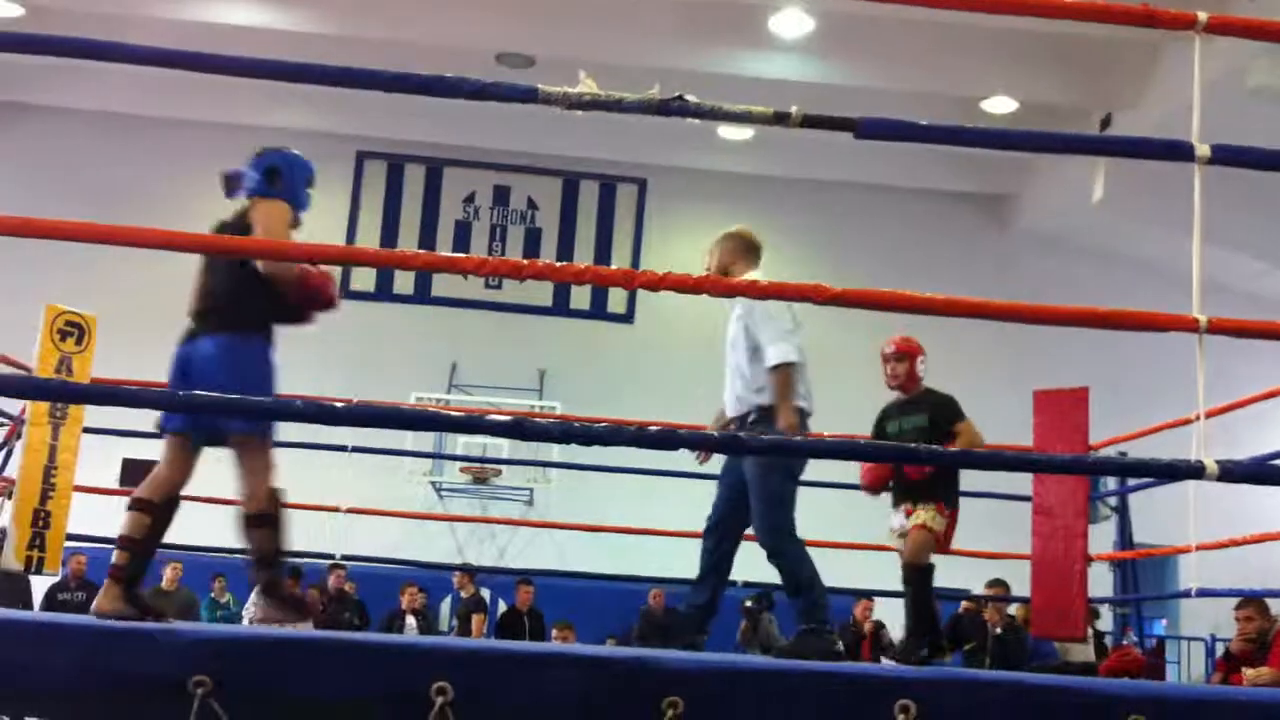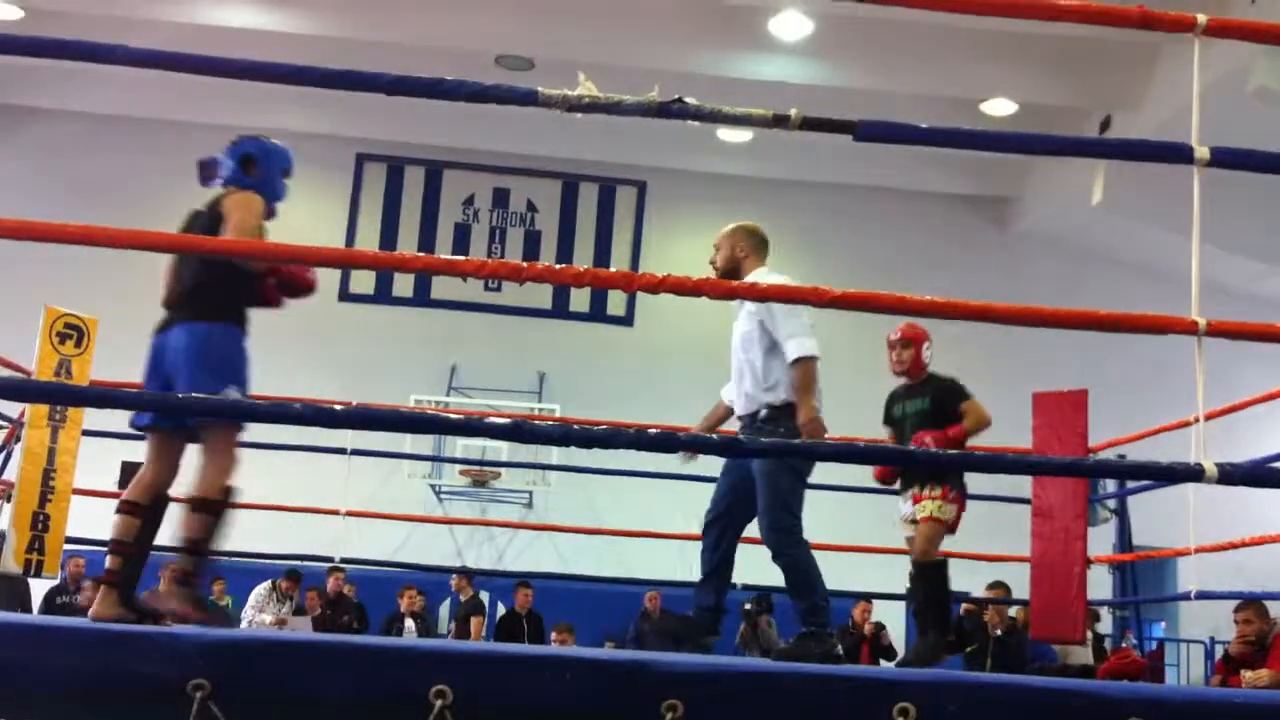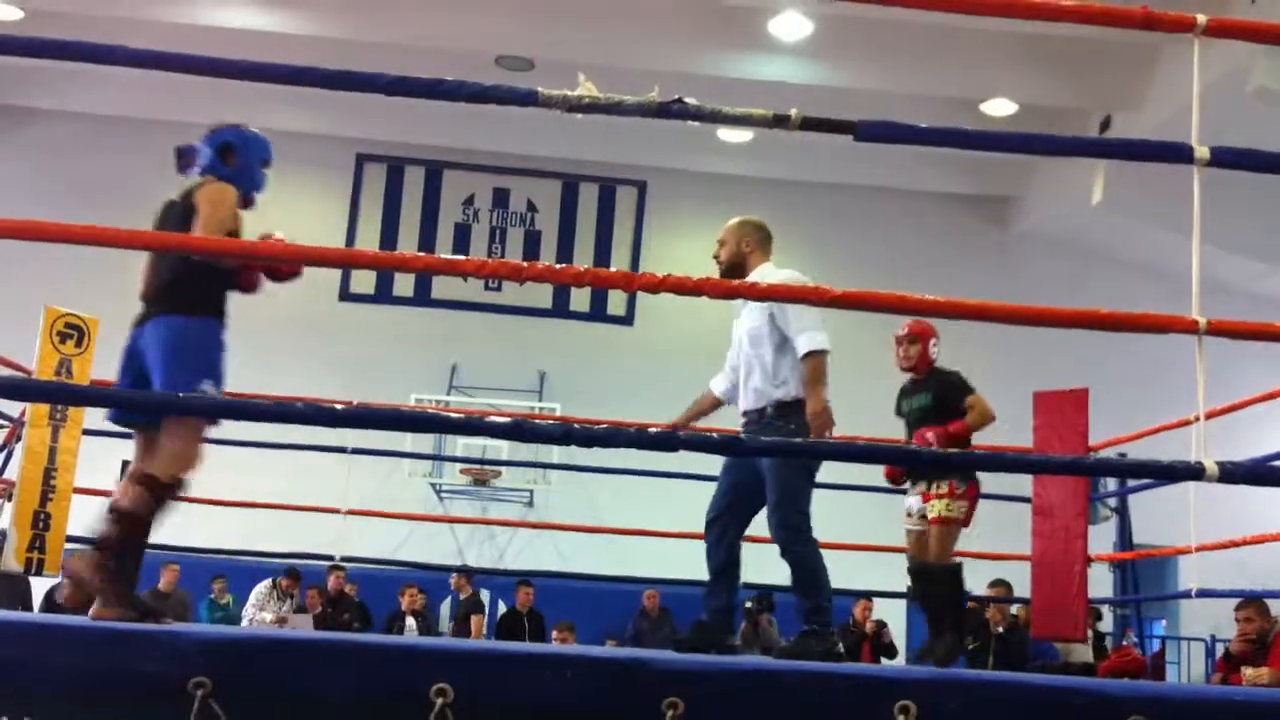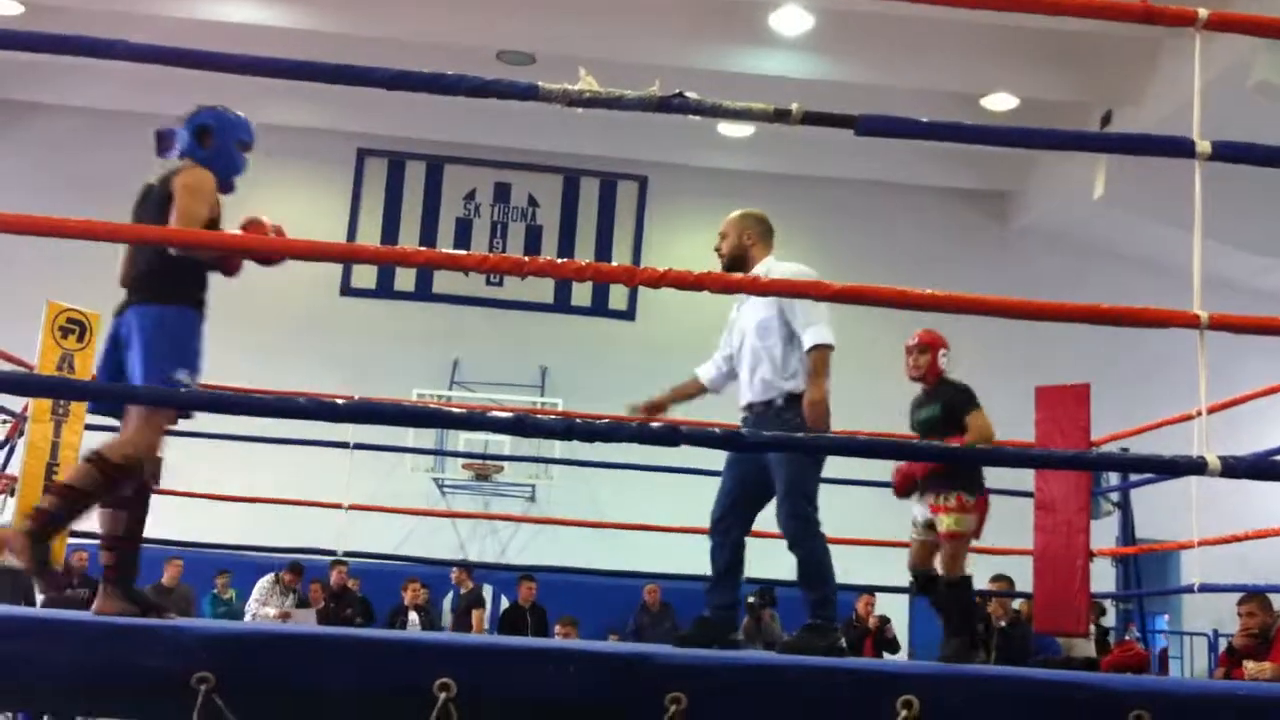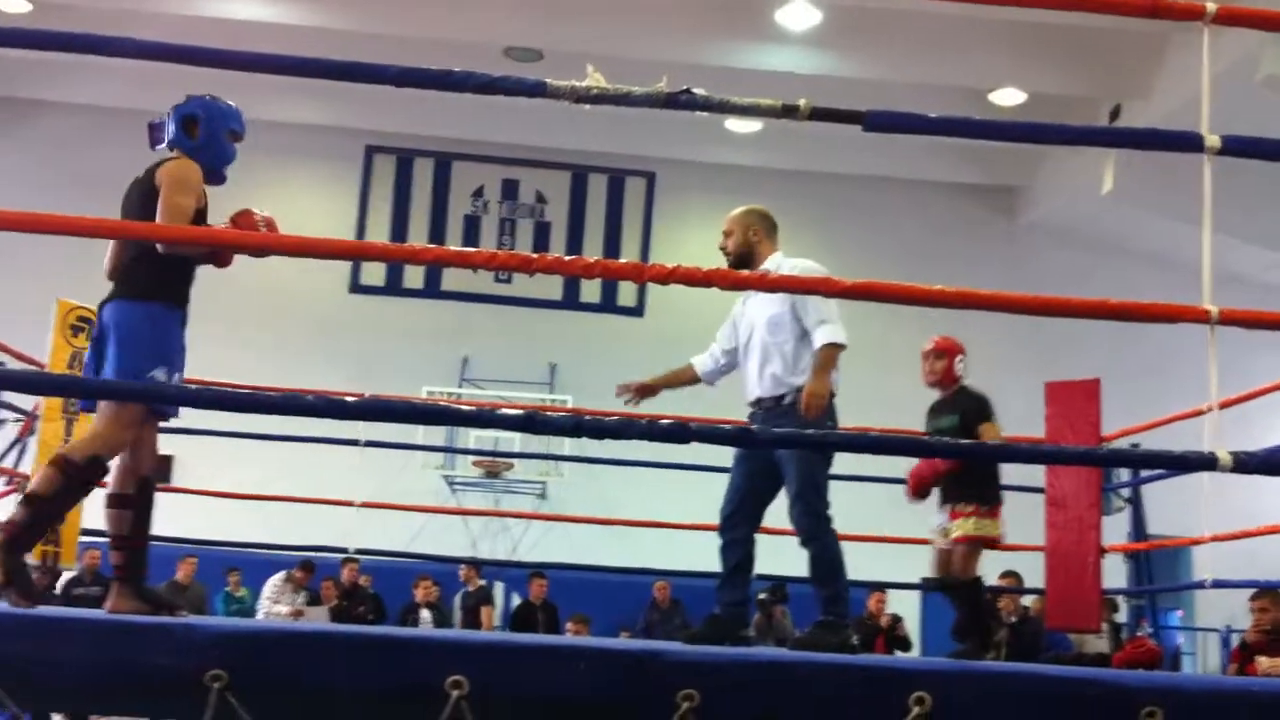
dt=0.1s
person 1, frame 1
left shoulder: (222, 230)
right shoulder: (275, 210)
right elbow: (270, 263)
left wrist: (284, 306)
right wrist: (311, 281)
left hip: (197, 345)
right hip: (240, 346)
left knee: (171, 469)
right knee: (257, 469)
left ankle: (118, 588)
right ankle: (274, 592)
person 1, frame 2
left shoulder: (198, 218)
right shoulder: (246, 201)
right elbow: (237, 246)
left wrist: (252, 291)
right wrist: (283, 270)
left hip: (172, 334)
right hip: (212, 333)
left knee: (159, 466)
right knee: (218, 459)
left ankle: (114, 592)
right ankle: (185, 585)
person 1, frame 3
left shoulder: (173, 208)
right shoulder: (220, 192)
right elbow: (204, 245)
left wrist: (227, 276)
right wrist: (258, 260)
left hip: (150, 328)
right hip: (189, 327)
left knee: (150, 458)
right knee: (179, 449)
left ankle: (112, 591)
right ankle: (99, 559)
person 1, frame 4
left shoulder: (153, 190)
right shoulder: (198, 179)
left wrist: (212, 261)
right wrist: (237, 246)
left hip: (136, 314)
right hip: (167, 316)
left knee: (141, 454)
right knee: (142, 438)
left ankle: (116, 588)
person 1, frame 5
left shoulder: (144, 183)
right shoulder: (186, 171)
right elbow: (169, 239)
left wrist: (203, 253)
left hip: (121, 309)
right hip: (150, 312)
left knee: (139, 452)
right knee: (111, 437)
left ankle: (127, 586)
person 2, frame 1
left shoulder: (756, 295)
right shoulder: (748, 303)
left elbow: (783, 352)
left wrist: (786, 410)
right wrist: (717, 428)
left hip: (771, 429)
right hip: (750, 434)
left knee: (773, 533)
right knee: (719, 530)
left ankle: (818, 632)
right ankle: (693, 623)
person 2, frame 2
left shoulder: (772, 290)
right shoulder: (747, 306)
left elbow: (802, 346)
left wrist: (807, 402)
right wrist: (705, 427)
left hip: (780, 427)
right hip: (752, 432)
left knee: (780, 533)
right knee: (719, 526)
left ankle: (818, 635)
right ankle: (705, 623)
person 2, frame 3
left shoulder: (782, 284)
right shoulder: (750, 303)
left elbow: (812, 340)
right elbow: (729, 379)
left wrist: (816, 395)
right wrist: (685, 419)
left hip: (786, 423)
right hip: (757, 428)
left knee: (789, 530)
right knee: (721, 523)
left ankle: (820, 633)
right ankle: (717, 625)
person 2, frame 4
left shoulder: (791, 277)
right shoulder: (743, 305)
left elbow: (818, 333)
right elbow: (718, 368)
left wrist: (816, 384)
right wrist: (667, 399)
left hip: (793, 418)
right hip: (756, 422)
left knee: (797, 524)
right knee: (727, 521)
left ankle: (823, 627)
right ankle: (720, 619)
person 2, frame 5
left shoulder: (800, 274)
right shoulder: (748, 300)
left elbow: (831, 331)
right elbow: (714, 361)
left wrist: (819, 378)
right wrist: (658, 384)
left hip: (801, 413)
right hip: (763, 418)
left knee: (809, 519)
right knee: (735, 519)
left ankle: (836, 624)
right ankle: (731, 617)
person 3, frame 1
left shoulder: (940, 403)
right shoulder: (888, 413)
left elbow: (974, 440)
right wrist: (872, 472)
left hip: (935, 500)
right hip: (903, 502)
left knee: (914, 558)
right knee: (913, 572)
left ankle: (916, 639)
right ankle: (933, 645)
person 3, frame 2
left shoulder: (944, 387)
right shoulder: (894, 398)
left elbow: (981, 418)
left wrist: (943, 438)
right wrist: (888, 463)
left hip: (942, 484)
right hip: (911, 487)
left knee: (926, 553)
right knee: (919, 566)
left ankle: (936, 634)
right ankle: (928, 637)
person 3, frame 3
left shoulder: (948, 381)
right shoulder: (905, 392)
left elbow: (985, 413)
left wrist: (945, 435)
right wrist: (898, 463)
left hip: (952, 480)
right hip: (920, 483)
left knee: (939, 554)
right knee: (916, 559)
left ankle: (954, 634)
right ankle: (937, 632)
person 3, frame 4
left shoulder: (957, 393)
right shoulder: (918, 403)
left elbow: (985, 433)
right wrist: (909, 473)
left hip: (960, 492)
right hip: (931, 493)
left knee: (950, 566)
right knee: (918, 567)
left ankle: (965, 640)
right ankle: (958, 625)
person 3, frame 5
left shoulder: (973, 402)
right shoulder: (935, 410)
left elbow: (993, 443)
left wrist: (948, 461)
right wrist: (923, 475)
left hip: (977, 500)
right hip: (950, 501)
left knee: (962, 568)
right knee: (943, 574)
left ankle: (977, 639)
right ankle: (984, 621)
